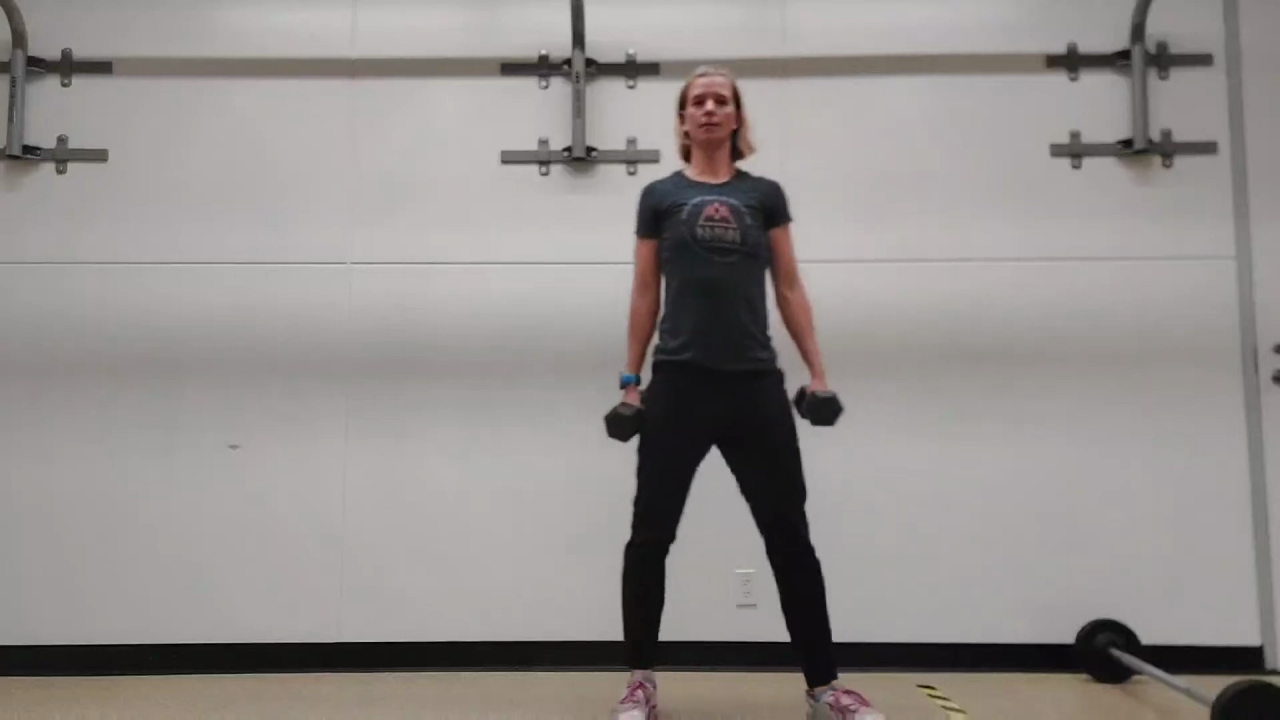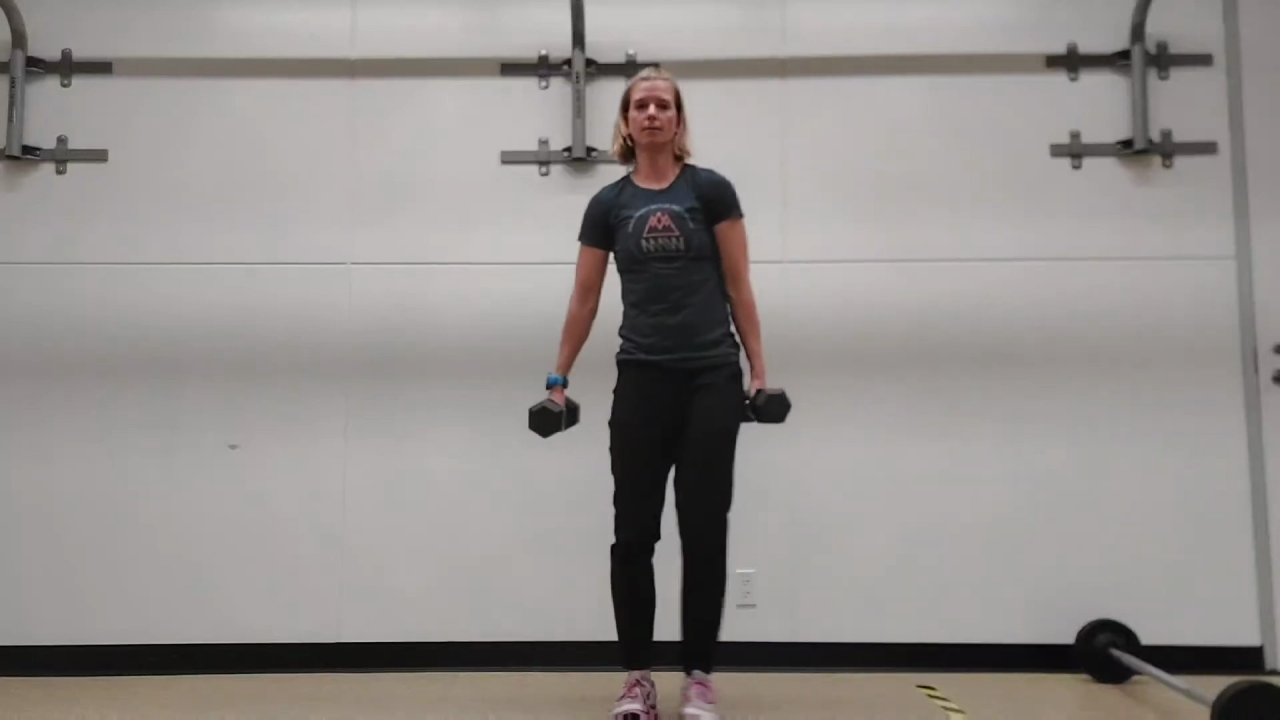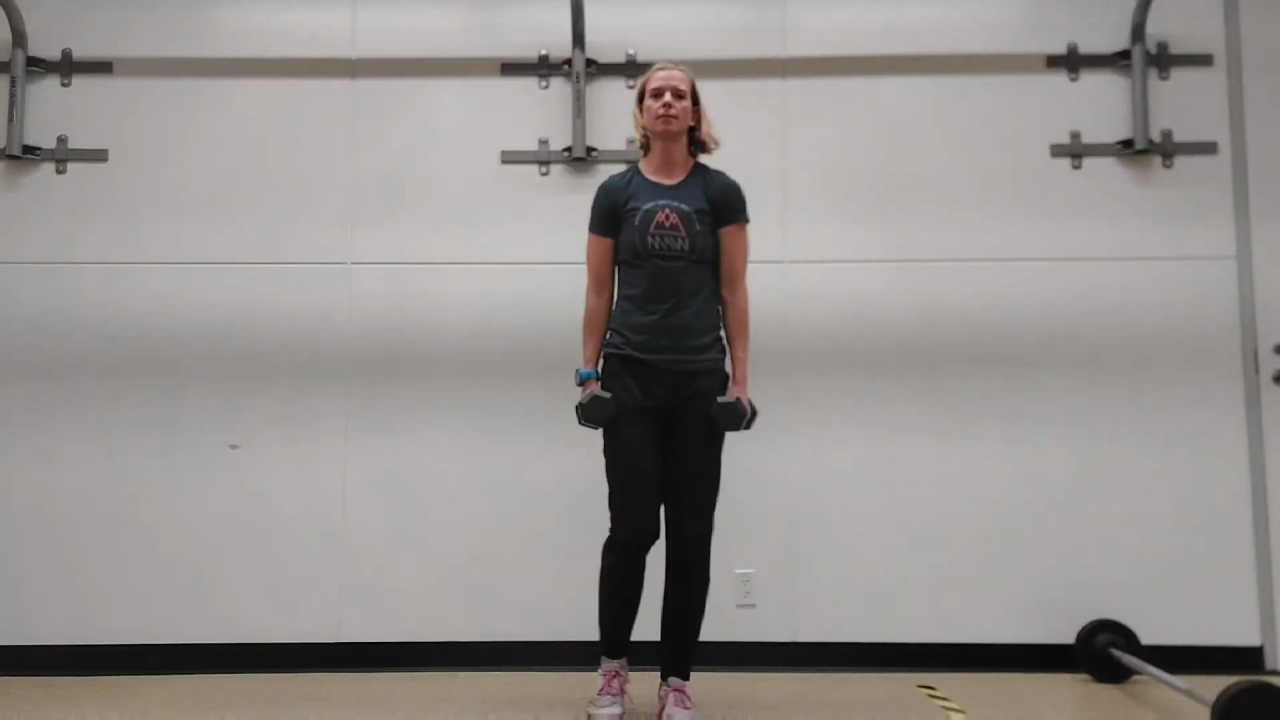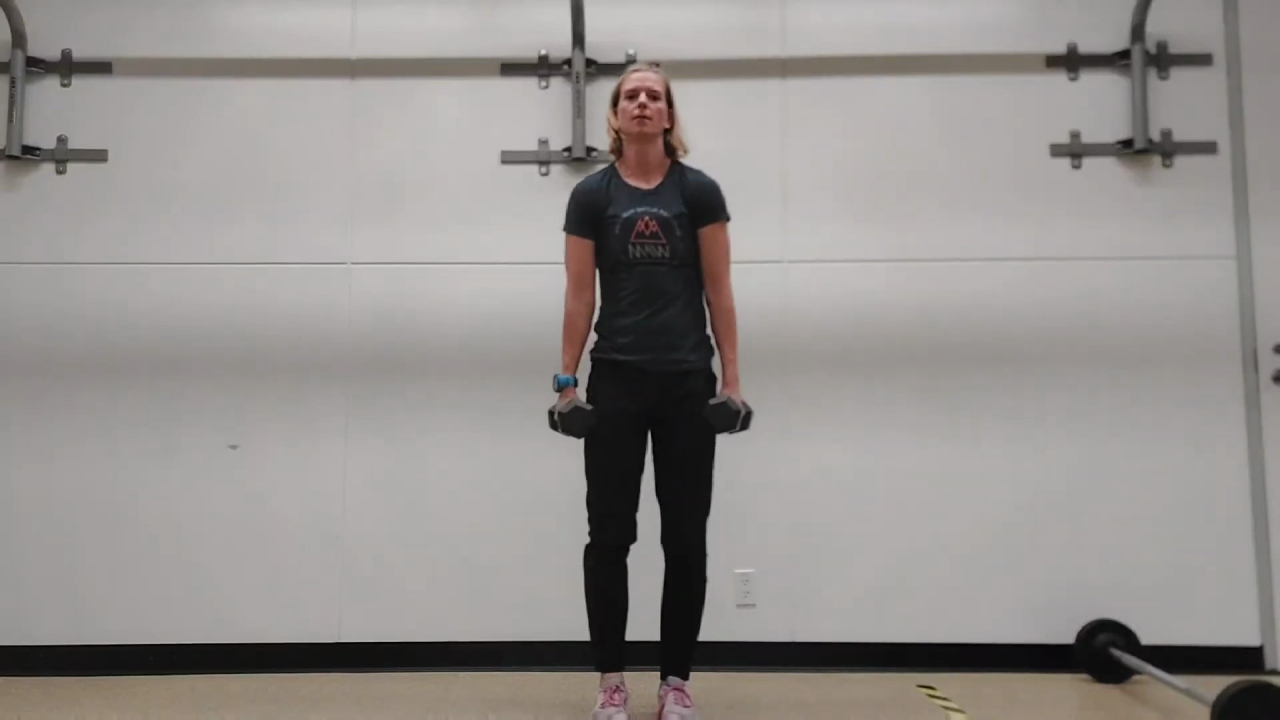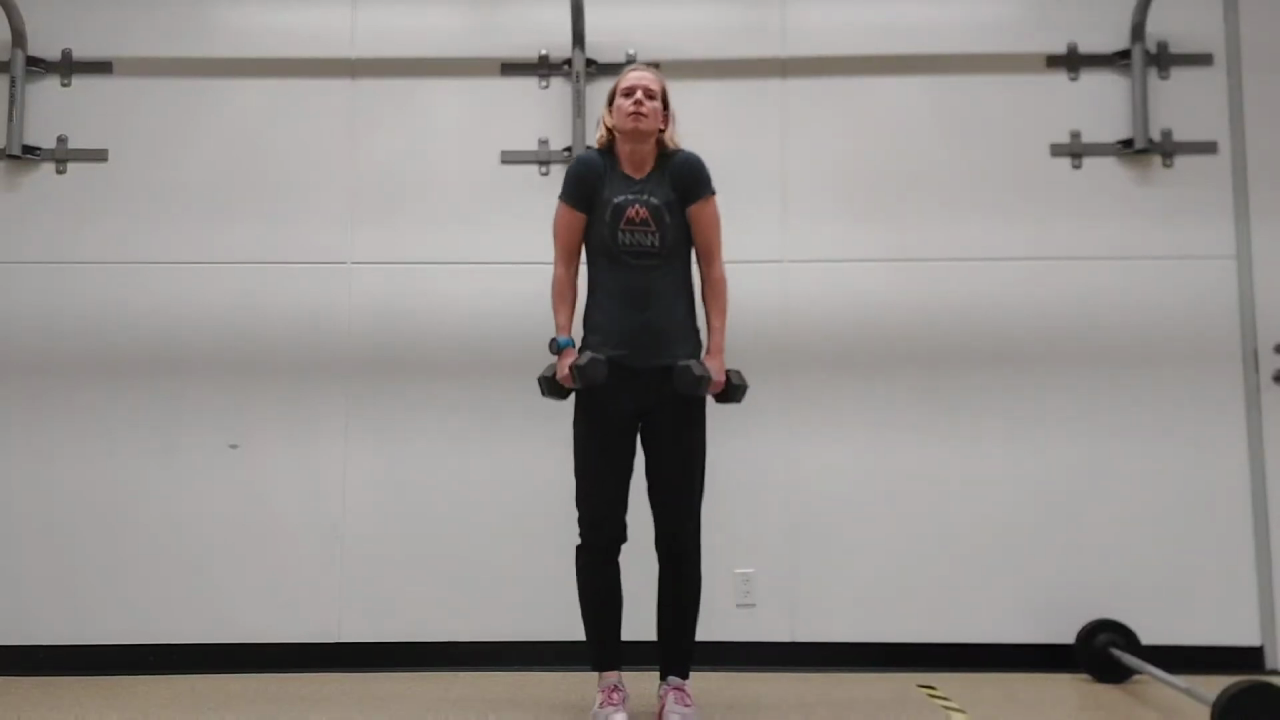
dt=0.4s
person 1, frame 1
left shoulder: (765, 194)
right shoulder: (659, 196)
left elbow: (788, 288)
right elbow: (645, 295)
left wrist: (816, 371)
right wrist: (631, 379)
left hip: (754, 381)
right hip: (679, 382)
left knee: (789, 537)
right knee: (650, 536)
person 1, frame 2
left shoulder: (711, 188)
right shoulder: (607, 204)
left elbow: (738, 284)
right elbow: (584, 299)
left wrist: (758, 369)
right wrist: (559, 378)
left hip: (711, 376)
right hip: (640, 379)
left knee: (705, 526)
right knee: (633, 533)
person 1, frame 3
left shoulder: (721, 191)
right shoulder: (615, 192)
left elbow: (734, 291)
right elbow: (599, 290)
left wrist: (740, 376)
right wrist: (589, 373)
left hip: (698, 380)
right hip: (630, 375)
left knee: (690, 534)
right knee: (632, 527)
person 1, frame 4
left shoulder: (698, 190)
right shoulder: (591, 194)
left elbow: (718, 290)
right elbow: (579, 294)
left wrist: (732, 378)
right wrist: (566, 379)
left hip: (687, 380)
right hip: (616, 379)
left knee: (685, 535)
right knee: (610, 532)
person 1, frame 5
left shoulder: (686, 170)
right shoulder: (586, 171)
left elbow: (711, 265)
right elbow: (565, 265)
left wrist: (715, 350)
right wrist: (565, 341)
left hip: (674, 375)
right hip: (606, 374)
left knee: (679, 532)
right knee: (600, 530)
